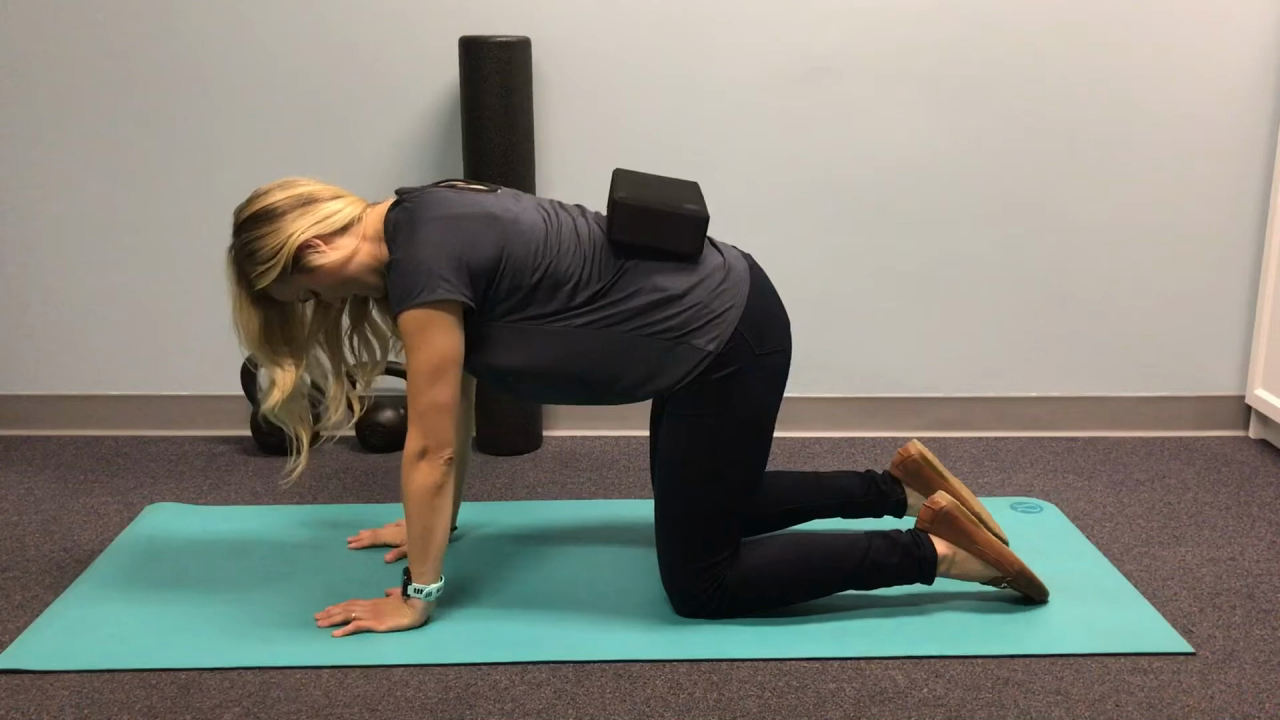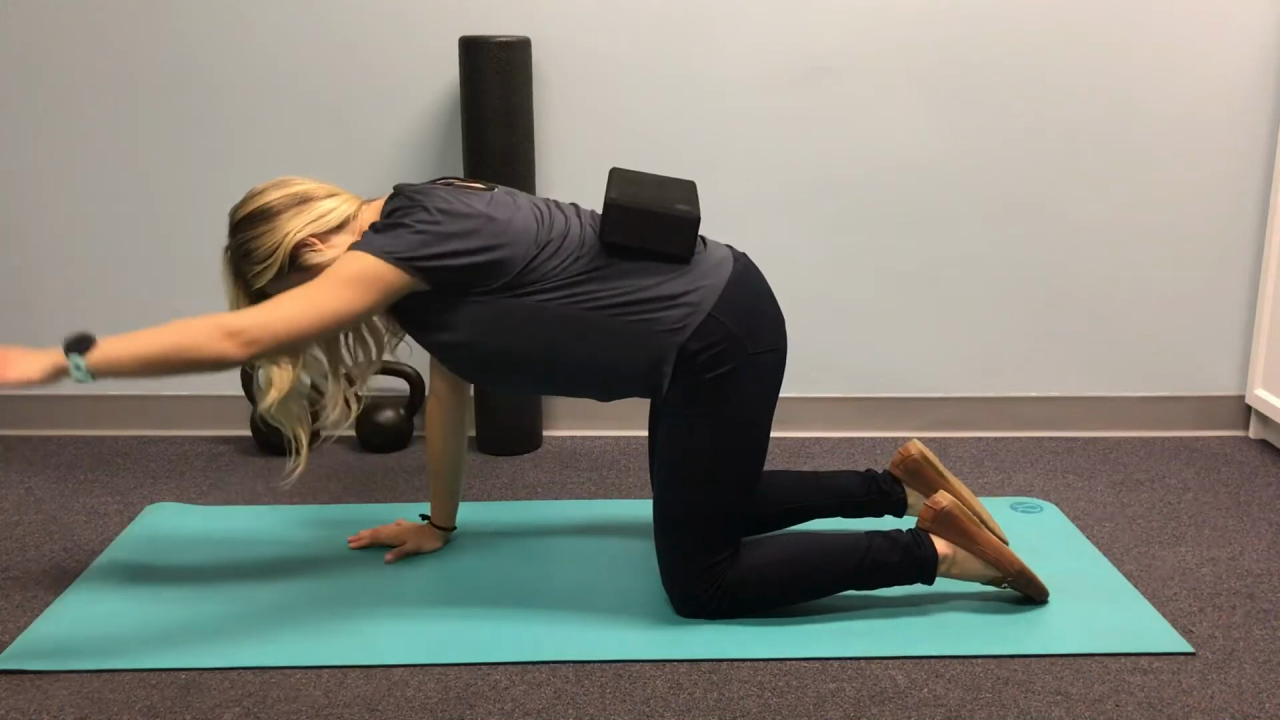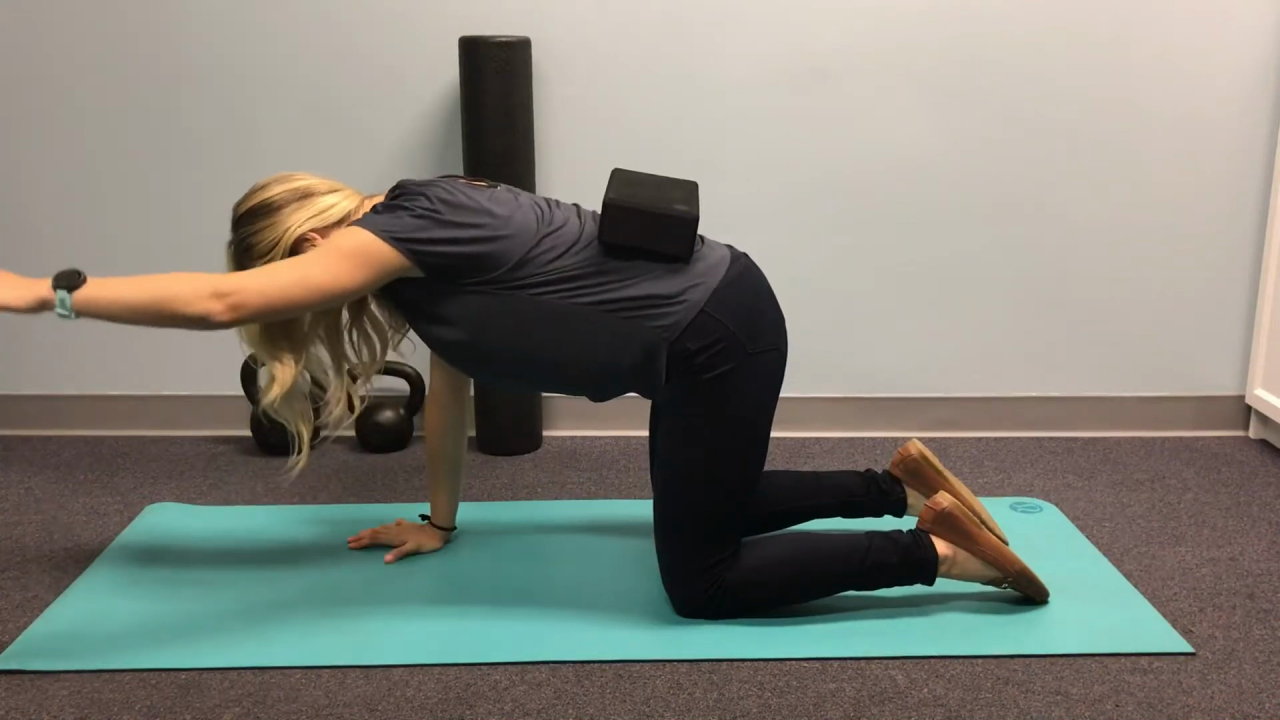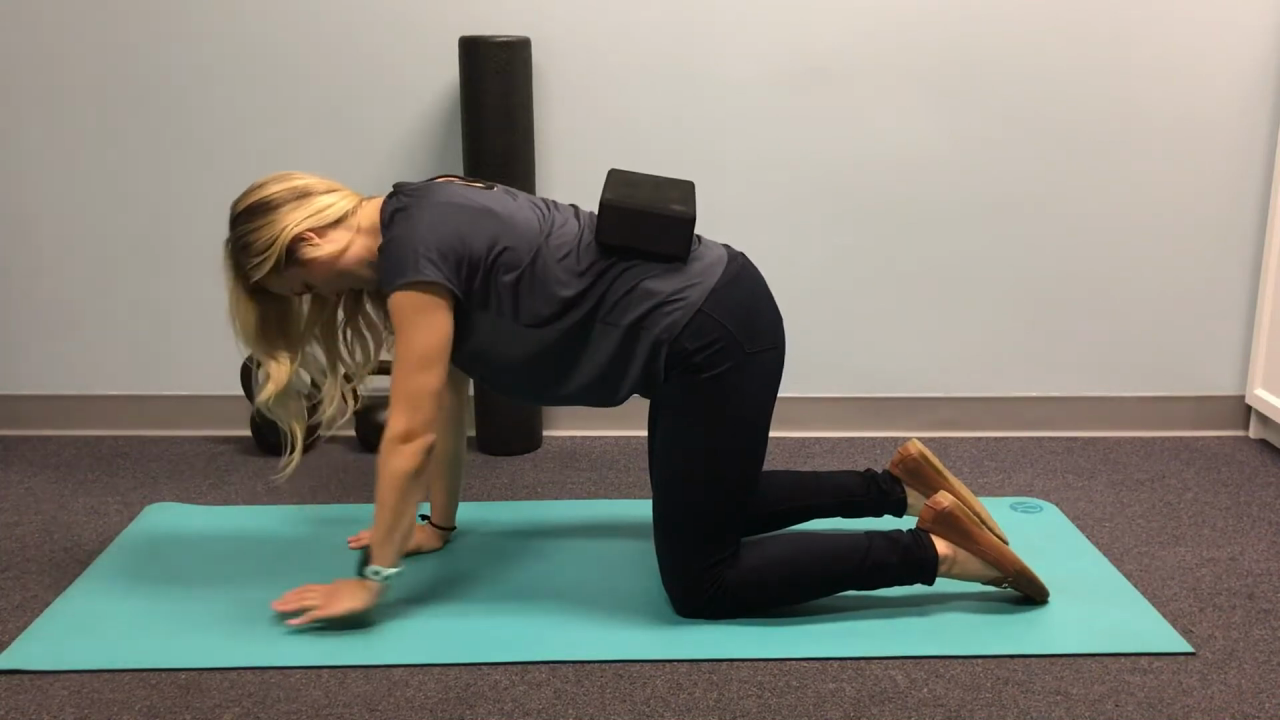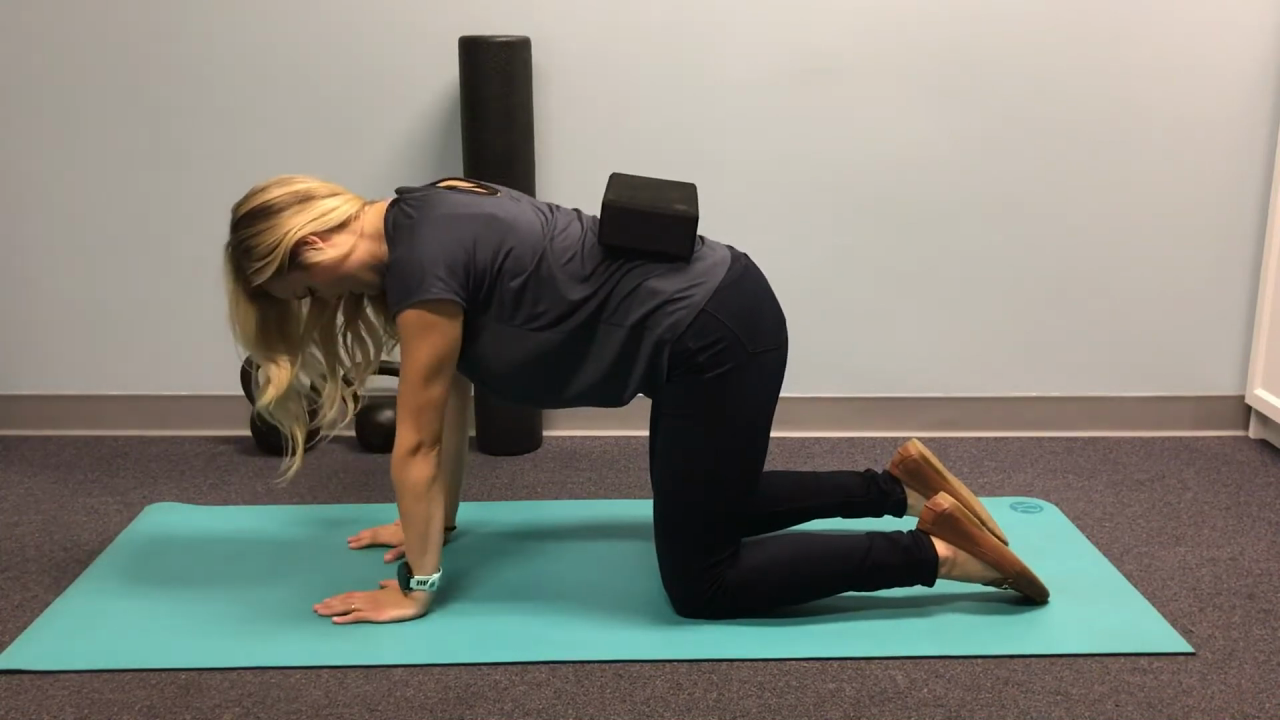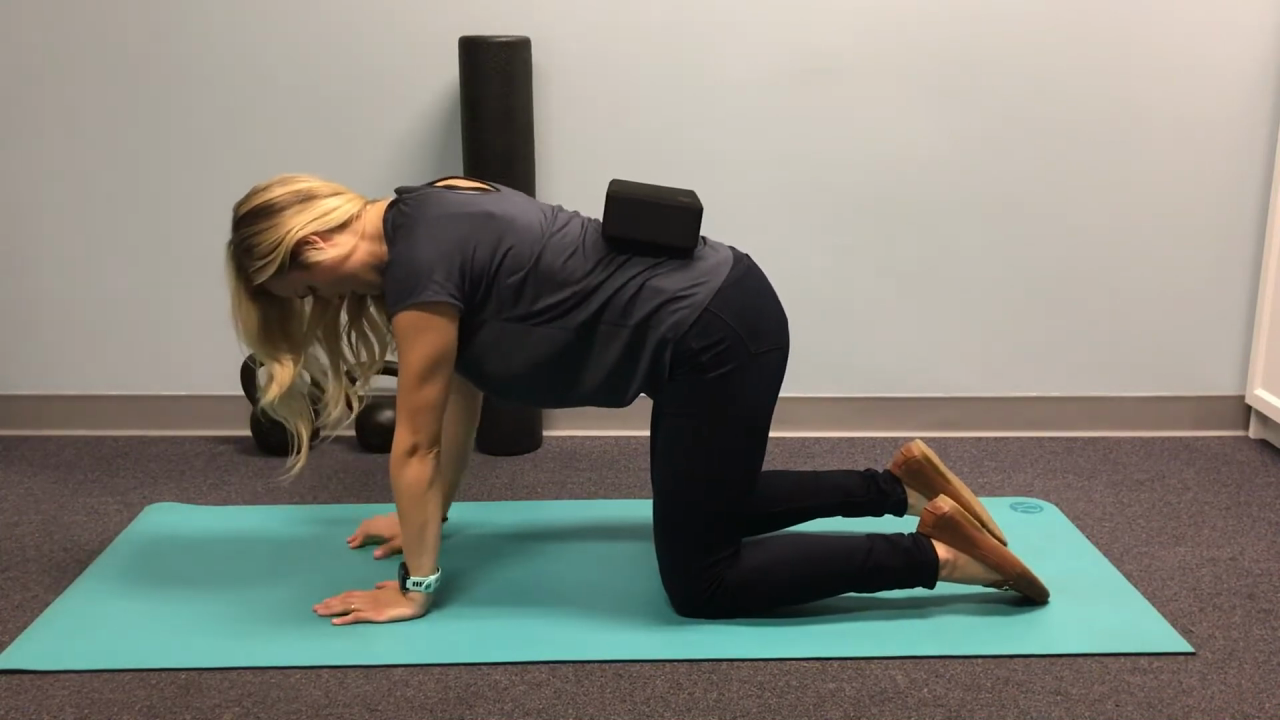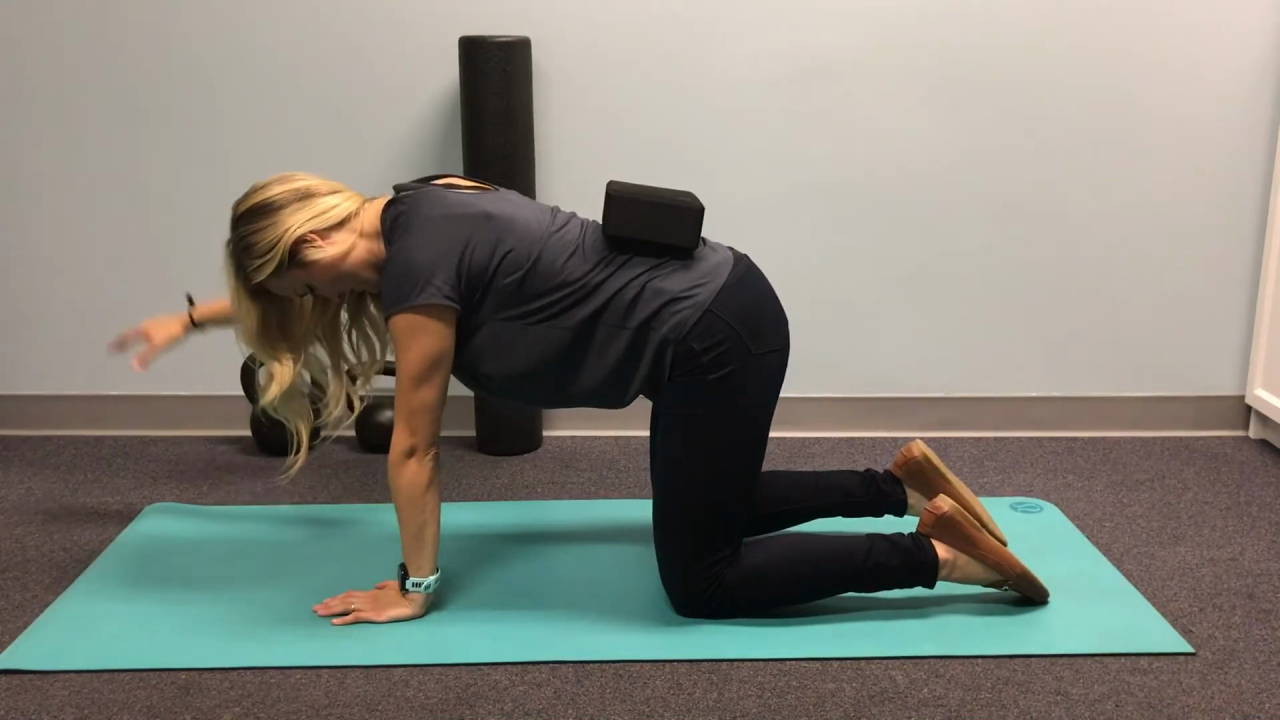
dt=0.7s
person 1, frame 1
left shoulder: (422, 267)
right shoulder: (422, 223)
left elbow: (430, 449)
right elbow: (455, 399)
left wrist: (415, 593)
right wrist: (435, 524)
left hip: (725, 342)
right hip: (723, 313)
left knee: (701, 580)
right knee: (710, 504)
left ankle: (937, 550)
right ankle: (902, 484)
person 1, frame 2
left shoulder: (407, 245)
right shoulder: (419, 230)
left elbow: (235, 338)
right elbow: (449, 386)
right wrist: (437, 522)
left hip: (718, 341)
right hip: (714, 317)
left knee: (703, 580)
right knee: (712, 507)
left ankle: (933, 548)
right ankle: (899, 484)
person 1, frame 3
left shoulder: (401, 237)
right shoulder: (421, 234)
left elbow: (223, 301)
right elbow: (449, 381)
right wrist: (438, 521)
left hip: (716, 339)
right hip: (712, 322)
left knee: (702, 580)
right knee: (711, 510)
left ankle: (937, 551)
right ankle: (900, 484)
person 1, frame 4
left shoulder: (412, 253)
right shoulder: (418, 219)
left elbow: (409, 432)
right elbow: (447, 390)
left wrist: (371, 575)
right wrist: (437, 522)
left hip: (711, 336)
right hip: (716, 310)
left knee: (701, 581)
right knee: (715, 504)
left ankle: (938, 549)
right ankle: (897, 484)
person 1, frame 5
left shoulder: (420, 261)
right shoulder: (421, 217)
left elbow: (418, 440)
right elbow: (449, 401)
left wrist: (416, 583)
right wrist: (435, 521)
left hip: (714, 335)
right hip: (717, 309)
left knee: (701, 578)
right knee: (713, 505)
left ankle: (940, 550)
right ankle: (898, 483)
person 1, frame 6
left shoulder: (418, 262)
right shoulder: (423, 216)
left elbow: (415, 441)
right elbow: (459, 396)
left wrist: (415, 584)
right wrist: (427, 517)
left hip: (713, 337)
right hip: (722, 306)
left knee: (700, 580)
right knee: (713, 504)
left ankle: (939, 554)
right ankle: (899, 485)
person 1, frame 7
left shoulder: (414, 264)
right shoulder: (414, 213)
left elbow: (414, 447)
right elbow: (292, 262)
left wrist: (414, 586)
right wrist: (188, 319)
left hip: (714, 343)
right hip: (722, 310)
left knee: (700, 579)
right knee: (711, 508)
left ankle: (934, 553)
right ankle: (901, 483)
